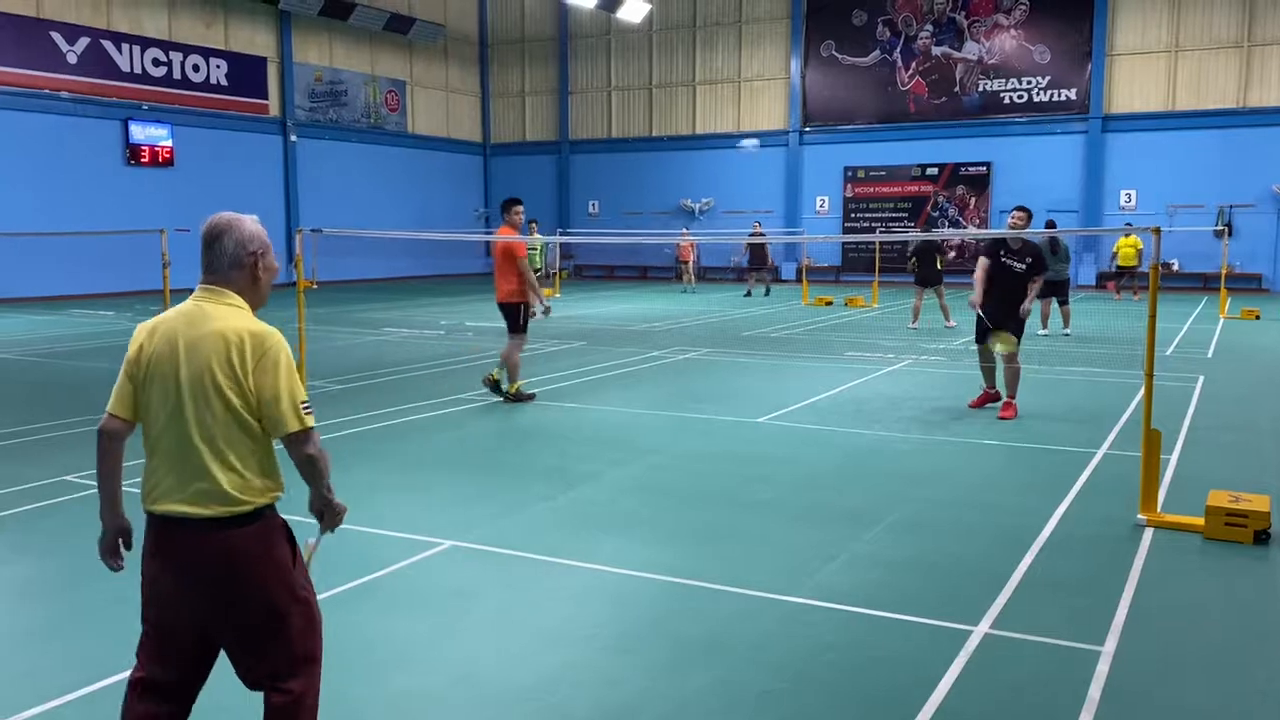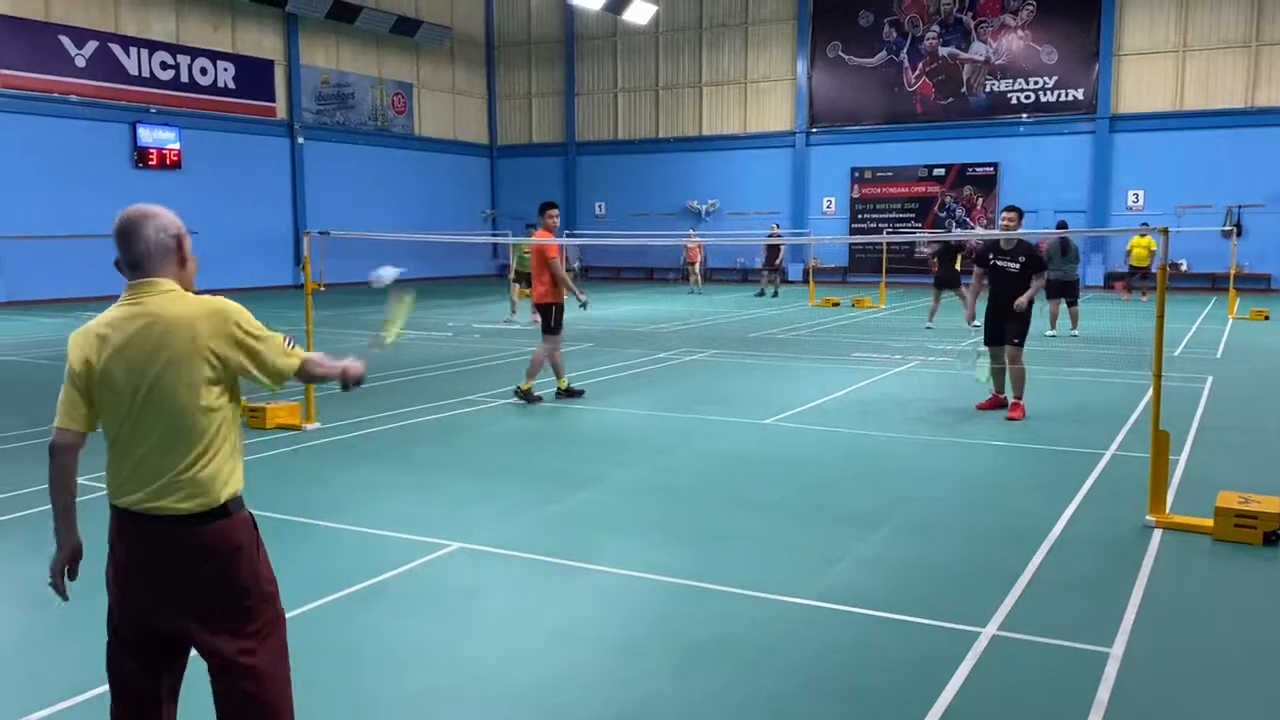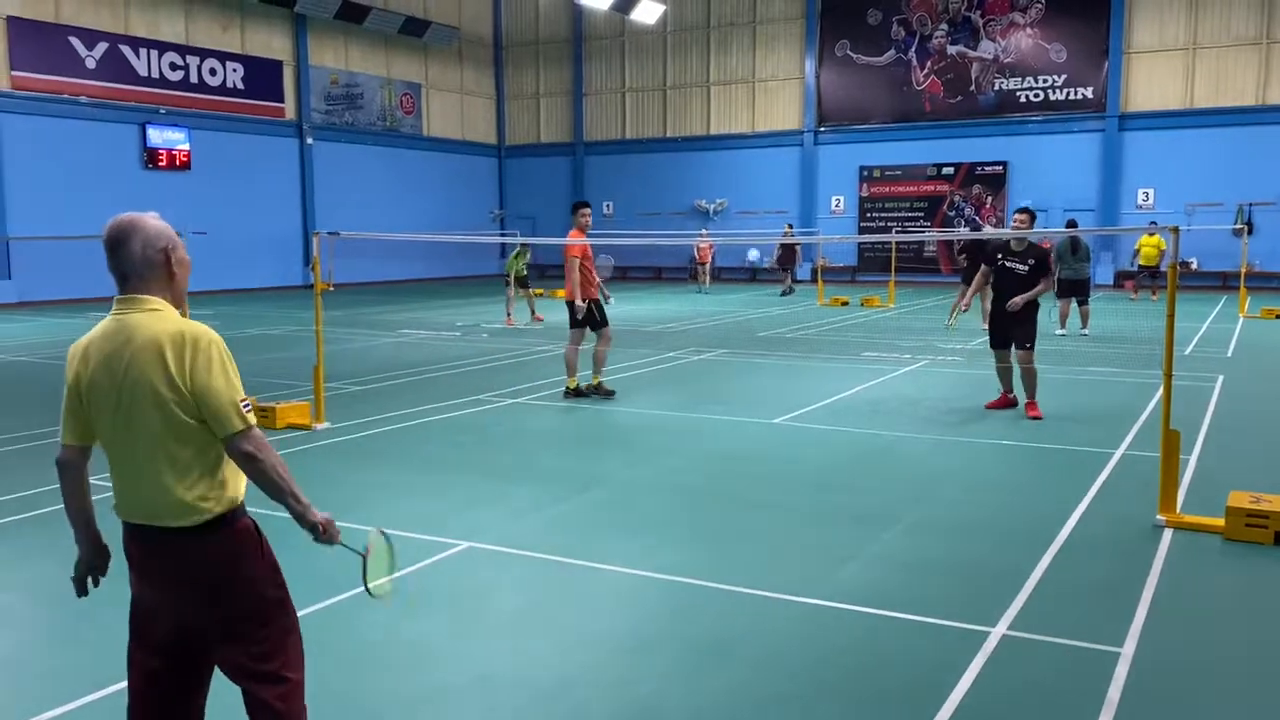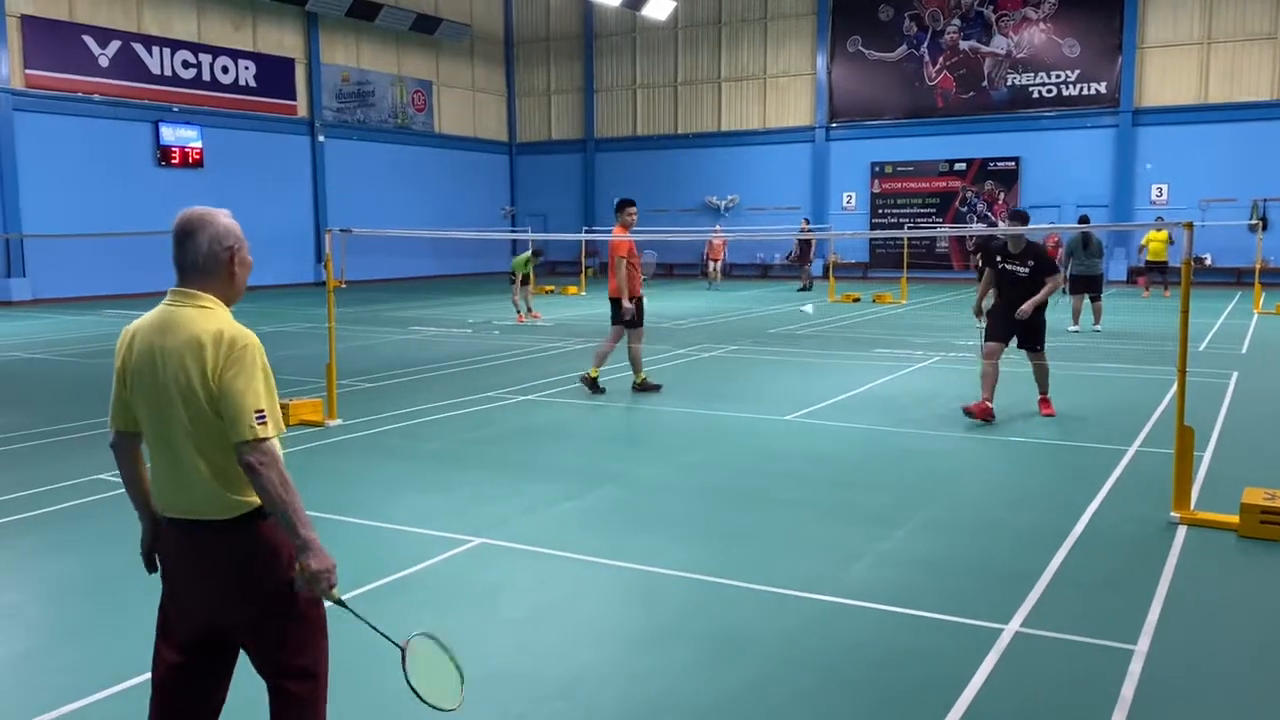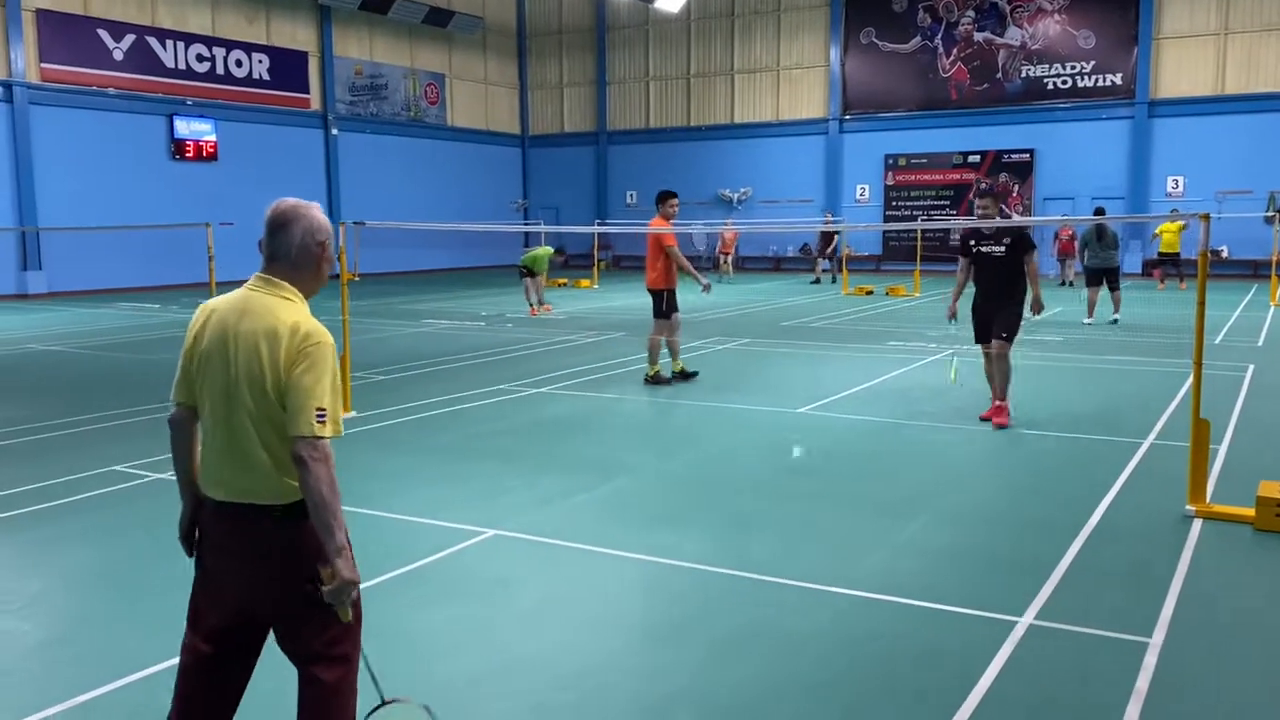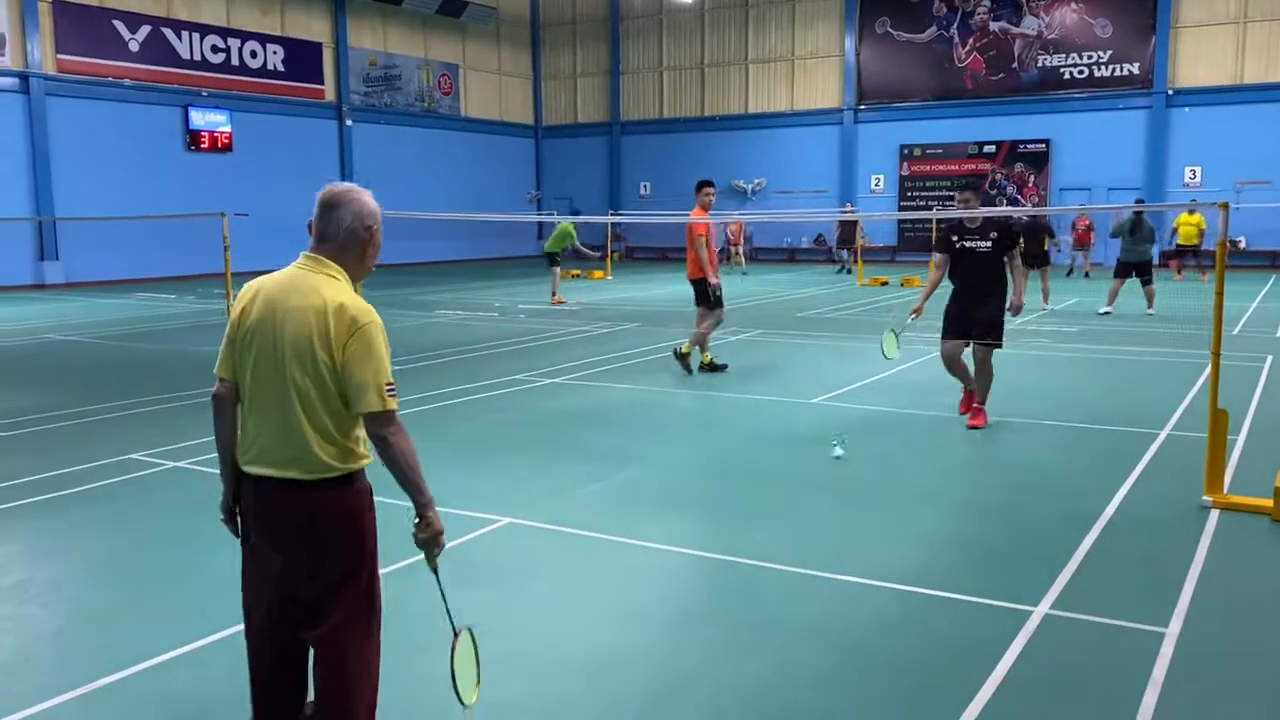
dt=0.4s
person 1, frame 1
left shoulder: (150, 333)
right shoulder: (258, 340)
left elbow: (110, 432)
right elbow: (303, 446)
left wrist: (111, 517)
right wrist: (324, 497)
left hip: (166, 533)
right hip: (242, 535)
left knee: (161, 671)
right knee: (291, 661)
person 1, frame 2
left shoulder: (89, 339)
right shoulder: (214, 317)
left elbow: (63, 444)
right elbow: (298, 366)
left wrist: (66, 536)
right wrist: (343, 369)
left hip: (133, 532)
right hip: (213, 531)
left knee: (138, 676)
right knee: (256, 667)
person 1, frame 3
left shoulder: (84, 352)
right shoulder: (191, 340)
left elbow: (69, 460)
right elbow: (245, 446)
left wrist: (88, 542)
right wrist: (304, 511)
left hip: (144, 541)
right hip: (214, 540)
left knee: (161, 677)
right knee: (273, 667)
person 1, frame 4
left shoulder: (135, 336)
right shoulder: (231, 340)
left elbow: (124, 441)
right elbow: (256, 457)
left wrist: (150, 519)
right wrist: (307, 544)
left hip: (179, 534)
right hip: (246, 534)
left knee: (185, 664)
right knee: (296, 660)
person 1, frame 5
left shoulder: (209, 314)
right shoulder: (306, 334)
left elbow: (182, 419)
right elbow: (309, 453)
left wrist: (191, 501)
right wrist: (337, 551)
left hip: (221, 517)
right hip: (288, 522)
left knee: (213, 648)
right knee: (329, 647)
person 1, frame 6
left shoulder: (253, 293)
right shoulder: (351, 314)
left elbow: (223, 398)
right elbow: (382, 426)
left wrist: (231, 481)
right wrist: (426, 507)
left hip: (261, 491)
right hip: (329, 498)
left knee: (270, 621)
right knee: (344, 633)
person 2, frame 1
left shoulder: (1034, 252)
right shoulder: (995, 244)
left elbow: (1037, 281)
right elbow: (981, 269)
left wrist: (1030, 300)
right wrist: (977, 293)
left hip: (1015, 310)
right hip: (989, 307)
left knee: (1010, 355)
right knee: (984, 351)
left ankle: (1010, 402)
right ankle: (990, 391)
person 2, frame 2
left shoulder: (1029, 251)
right shoulder: (987, 249)
left elbow: (1040, 279)
right elbow: (977, 278)
left wrist: (1027, 296)
right wrist: (971, 306)
left hip: (1018, 311)
right hip: (994, 309)
left knee: (1013, 355)
right knee: (995, 354)
left ankle: (1018, 403)
right ankle: (999, 396)
person 2, frame 3
left shoulder: (1039, 254)
right shoulder: (996, 249)
left elbow: (1047, 284)
right elbow: (983, 275)
left wrist: (1024, 298)
right wrist: (969, 297)
left hip: (1025, 313)
right hip: (999, 310)
left knee: (1025, 358)
right knee: (1000, 356)
left ankle: (1031, 402)
right ankle: (1008, 396)
person 2, frame 4
left shoulder: (1038, 253)
right shoulder: (996, 250)
left elbow: (1054, 283)
right elbow: (989, 277)
left wrist: (1032, 303)
right wrist: (978, 302)
left hip: (1029, 313)
right hip: (1002, 309)
left knee: (1037, 358)
right knee: (989, 353)
left ankle: (1044, 398)
right ankle: (986, 405)
person 2, frame 5
left shoulder: (1015, 232)
right shoulder: (969, 237)
left elbow: (1030, 263)
right elbow: (964, 271)
left wrist: (1036, 295)
right wrist: (953, 302)
left hip: (1010, 303)
right hip: (983, 302)
left knee: (1000, 351)
right knee: (988, 354)
left ankle: (1002, 404)
right ankle: (997, 402)
person 2, frame 6
left shoulder: (1000, 227)
right shoulder: (949, 232)
left elbow: (1014, 260)
right elbow: (938, 269)
left wrist: (1018, 293)
right wrist: (922, 300)
left hip: (991, 302)
right hip: (959, 301)
left knee: (982, 356)
right knee: (949, 355)
left ankle: (979, 407)
right ankle: (970, 386)
person 3, frame 1
left shoulder: (499, 236)
right shoulder: (515, 239)
right elbow: (526, 272)
right wrist: (542, 299)
left hip: (504, 296)
right hip: (516, 298)
left knee: (515, 342)
right knee: (516, 343)
left ankle: (495, 377)
right ankle: (513, 390)
person 3, frame 2
left shoulder: (542, 238)
right shoulder: (547, 240)
right elbow: (559, 273)
right wrist: (578, 294)
left hip: (546, 298)
right hip: (550, 299)
left knee: (554, 344)
right knee: (548, 346)
left ankle: (563, 386)
right ankle: (525, 387)
person 3, frame 3
left shoulder: (581, 238)
right shoulder: (575, 239)
right elbow: (574, 270)
left wrist: (603, 290)
right wrist: (578, 298)
left hip: (581, 297)
right hip: (585, 297)
left knee: (575, 341)
right knee: (605, 336)
left ankle: (572, 386)
right ankle: (596, 383)
person 3, frame 4
left shoulder: (621, 235)
right shoulder: (623, 238)
right elbow: (621, 270)
left wrist: (637, 288)
right wrist: (626, 299)
left hip: (620, 294)
right hip: (628, 295)
left knee: (615, 337)
right knee: (636, 337)
left ankle: (591, 375)
right ankle: (640, 380)
person 3, frame 5
left shoulder: (657, 225)
right shoulder: (662, 228)
right elbow: (678, 258)
right wrist: (700, 279)
left hip: (663, 283)
right hip: (662, 285)
left knee: (673, 325)
right knee: (660, 329)
left ankle: (678, 368)
right ankle: (652, 373)
person 3, frame 6
left shoulder: (702, 216)
right shoulder: (699, 217)
right elbow: (701, 249)
right wrist: (712, 276)
left hip: (703, 274)
right hip: (703, 275)
left knee: (705, 317)
right knee: (717, 317)
left ankle: (706, 360)
right ankle: (684, 350)
